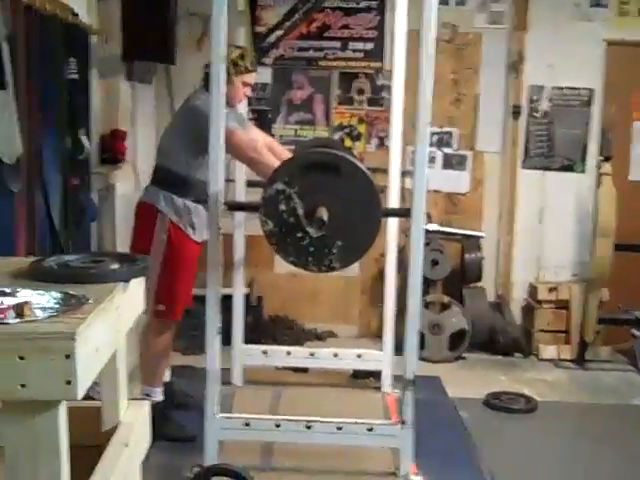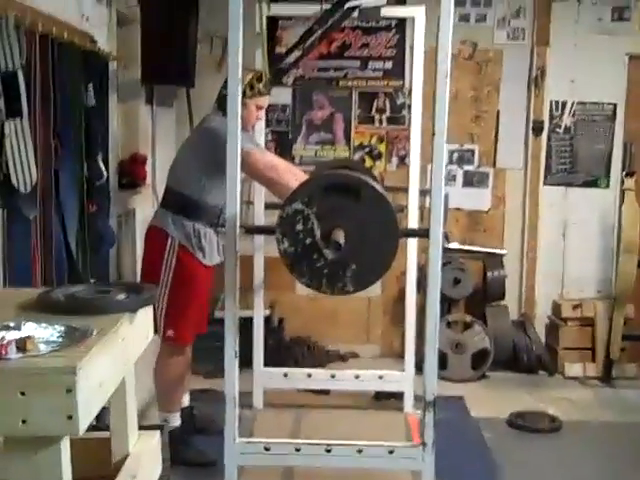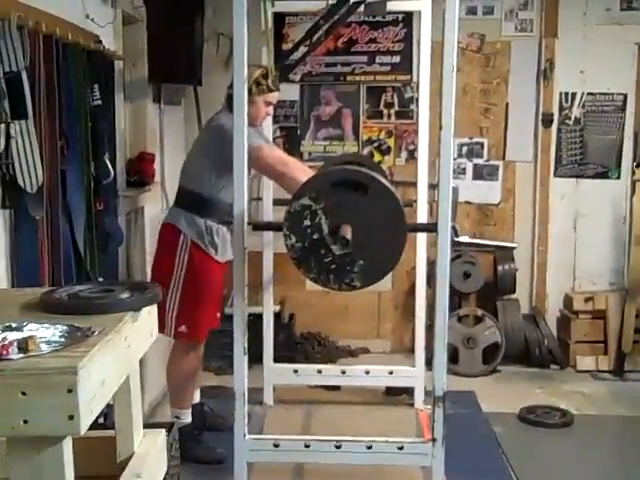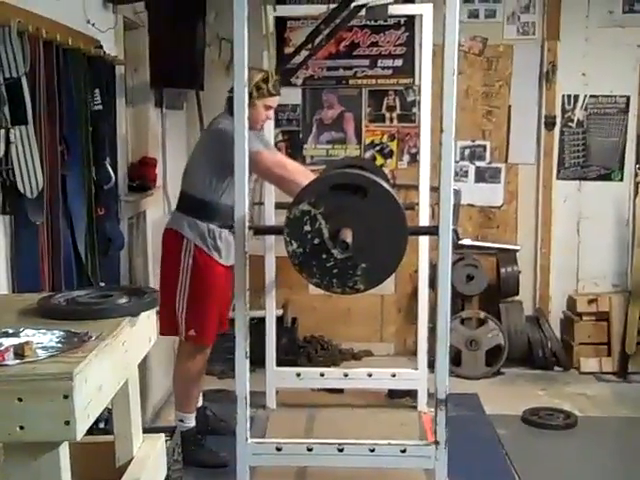
dt=0.3s
person 1, frame 1
left shoulder: (227, 112)
right shoulder: (203, 108)
left elbow: (267, 144)
right elbow: (252, 154)
left hip: (187, 218)
right hip: (167, 216)
left knee: (170, 311)
right knee: (161, 313)
left ankle: (161, 387)
right ankle: (152, 406)
person 1, frame 2
left shoulder: (234, 133)
right shoulder: (218, 130)
left elbow: (280, 165)
right elbow: (271, 175)
left hip: (198, 240)
right hip: (178, 240)
left knee: (186, 335)
right knee: (174, 339)
left ankle: (182, 411)
right ankle: (171, 433)
person 1, frame 3
left shoulder: (245, 130)
right shoulder: (227, 128)
left elbow: (289, 162)
right elbow: (281, 170)
left hip: (211, 238)
right hip: (191, 237)
left knee: (199, 332)
right knee: (187, 337)
left ankle: (193, 408)
right ankle: (182, 429)
person 1, frame 4
left shoulder: (247, 135)
right shoulder: (227, 132)
left elbow: (291, 166)
right elbow: (281, 174)
left hip: (215, 242)
right hip: (194, 242)
left knee: (205, 337)
right knee: (194, 341)
left ankle: (196, 412)
right ankle: (185, 434)
